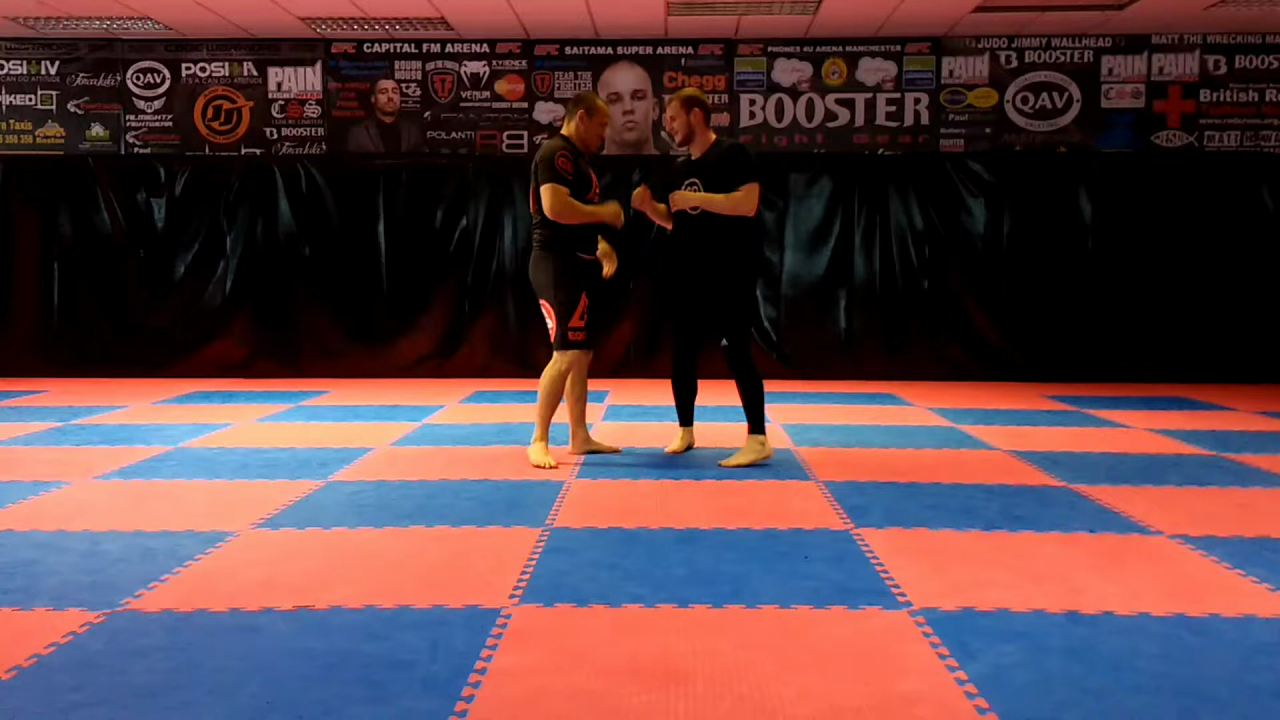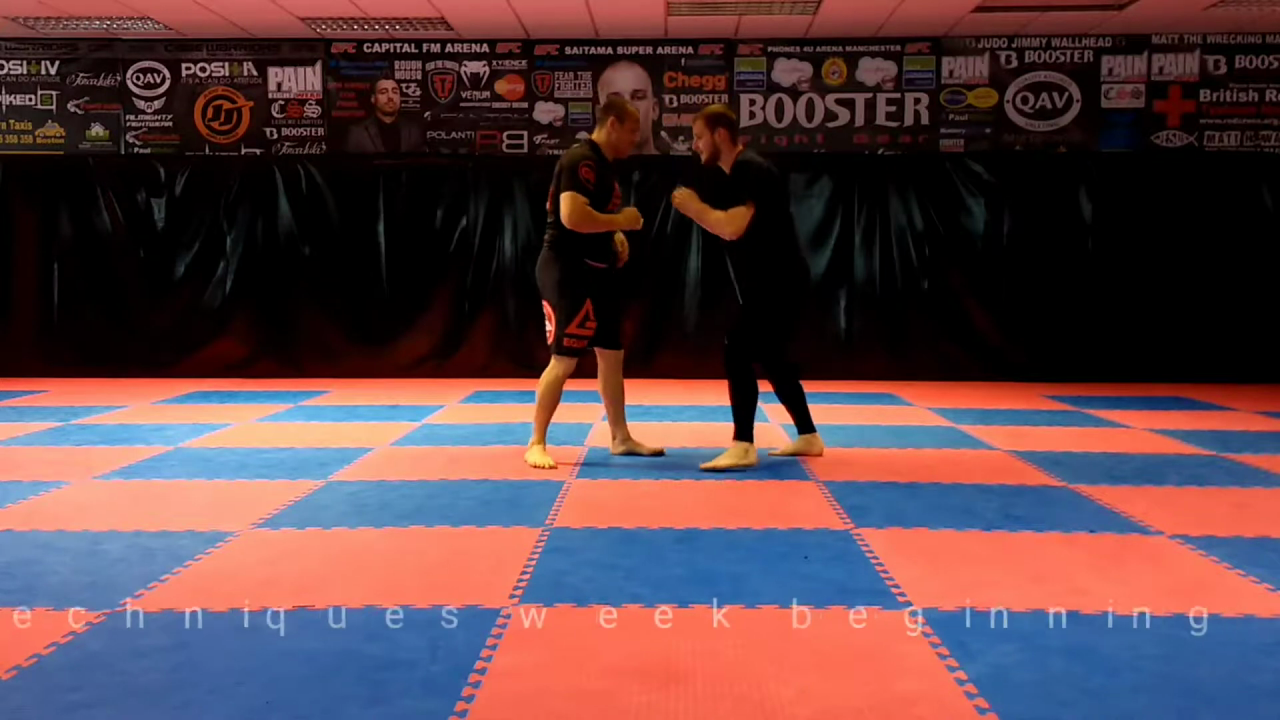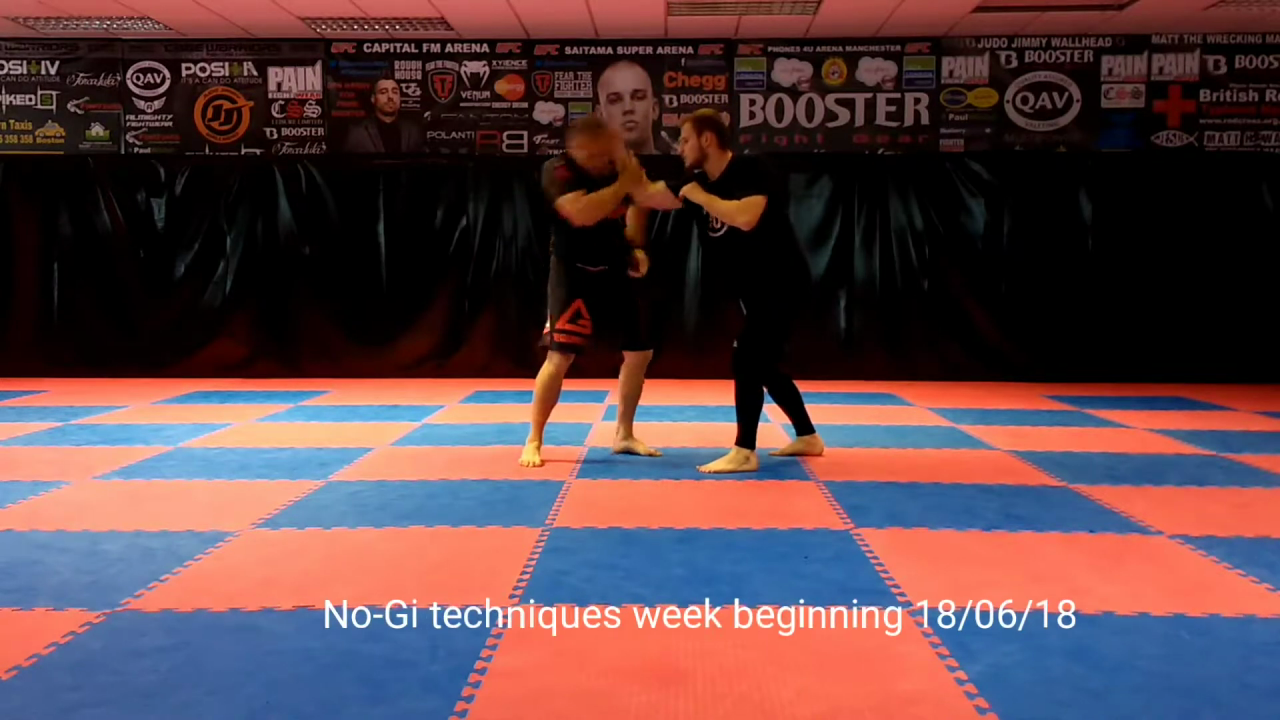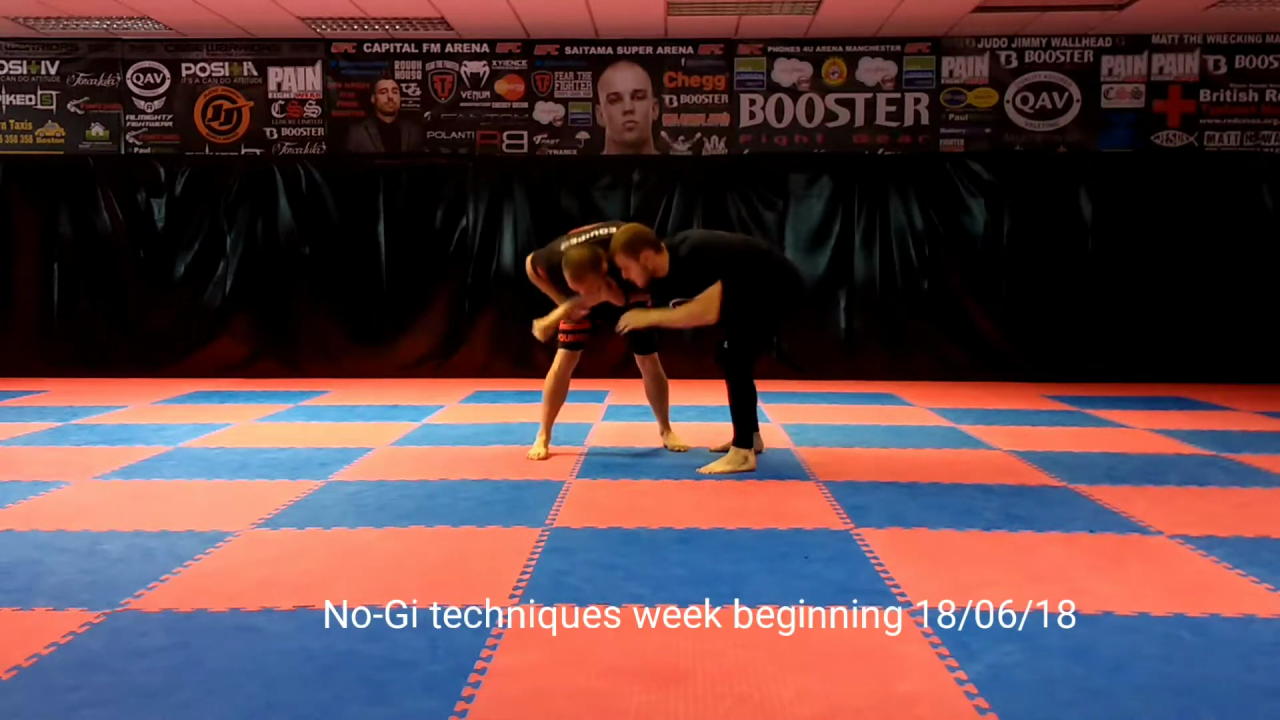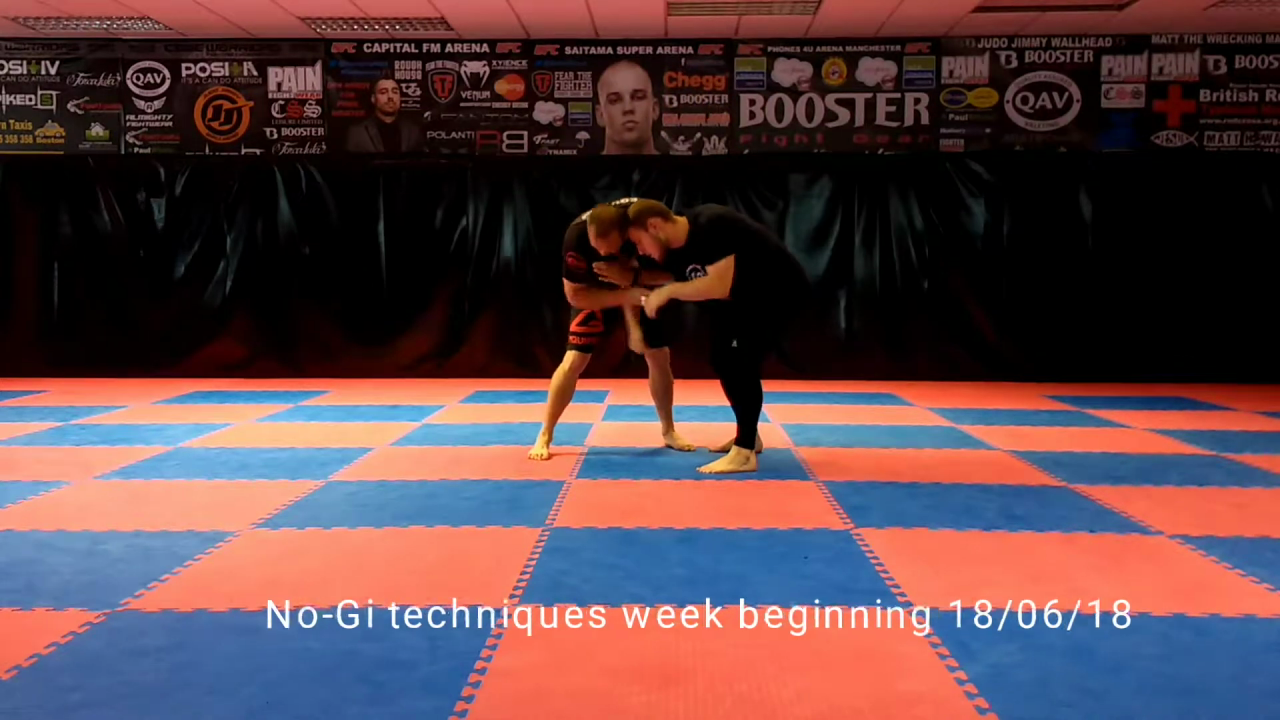
dt=0.7s
person 1, frame 1
left shoulder: (731, 154)
right shoulder: (682, 166)
left elbow: (748, 204)
left wrist: (695, 198)
right wrist: (648, 206)
left hip: (730, 275)
right hip: (691, 277)
left knee: (736, 352)
right knee: (683, 353)
left ankle: (758, 440)
right ankle: (685, 431)
person 1, frame 2
left shoulder: (751, 170)
right shoulder: (734, 174)
left elbow: (733, 227)
right elbow: (726, 231)
left wrist: (694, 205)
right wrist: (694, 207)
left hip: (777, 284)
right hip: (771, 284)
left knee: (737, 355)
right knee: (773, 359)
left ankle: (743, 446)
right ankle: (808, 437)
person 1, frame 3
left shoulder: (749, 170)
right shoulder: (701, 183)
left elbow: (747, 219)
right elbow: (656, 199)
left wrist: (703, 196)
left hip: (782, 285)
right hip: (755, 289)
left knee: (746, 359)
right knee: (765, 365)
left ankle: (744, 452)
right ankle: (808, 438)
person 1, frame 4
left shoulder: (693, 255)
right shoulder: (659, 276)
left elbow: (708, 312)
left wrist: (651, 316)
left hip: (777, 289)
right hip: (750, 295)
left knee: (736, 359)
right knee: (730, 357)
left ankle: (743, 452)
right ankle: (750, 434)
person 1, frame 5
left shoulder: (713, 227)
right shoulder: (677, 249)
left elbow: (719, 285)
left wrist: (667, 290)
left hip: (780, 290)
right hip: (753, 296)
left knee: (742, 362)
right knee: (722, 357)
left ankle: (745, 451)
right ankle: (746, 436)
person 2, frame 1
left shoulder: (577, 157)
right shoulder: (557, 153)
right elbow: (555, 208)
left wrist: (601, 247)
right wrist: (603, 214)
left hip: (579, 266)
right hip: (559, 265)
left knee: (582, 354)
right knee: (567, 354)
left ankle: (580, 437)
right ankle: (539, 441)
person 2, frame 2
left shoulder: (605, 164)
right shoulder: (582, 161)
right elbow: (572, 217)
left wrist: (615, 237)
right wrist: (621, 221)
left hip: (593, 270)
right hip: (566, 270)
left knee: (612, 354)
right knee: (564, 360)
left ankle: (620, 438)
right ankle: (536, 443)
person 2, frame 3
left shoulder: (619, 168)
right shoulder: (559, 170)
left elbow: (637, 208)
right elbow: (583, 213)
left wrist: (635, 247)
right wrist: (625, 183)
left hip: (616, 273)
right hip: (572, 273)
left knee: (640, 352)
right knee: (560, 358)
left ankle: (624, 435)
right ankle: (533, 440)
person 2, frame 4
right shoulder: (557, 258)
right elbow: (531, 266)
left wrist: (621, 296)
right wrist: (564, 302)
left hip: (627, 292)
left knee: (649, 361)
right knee: (565, 357)
left ankle: (665, 430)
right ankle: (543, 437)
person 2, frame 5
right shoulder: (577, 237)
left elbow: (670, 272)
right elbow: (574, 295)
left wrist: (632, 278)
right wrist: (623, 298)
left hip: (640, 289)
right hip: (597, 293)
left knee: (659, 358)
right knee: (575, 360)
left ankle: (668, 431)
right ankle: (545, 437)
